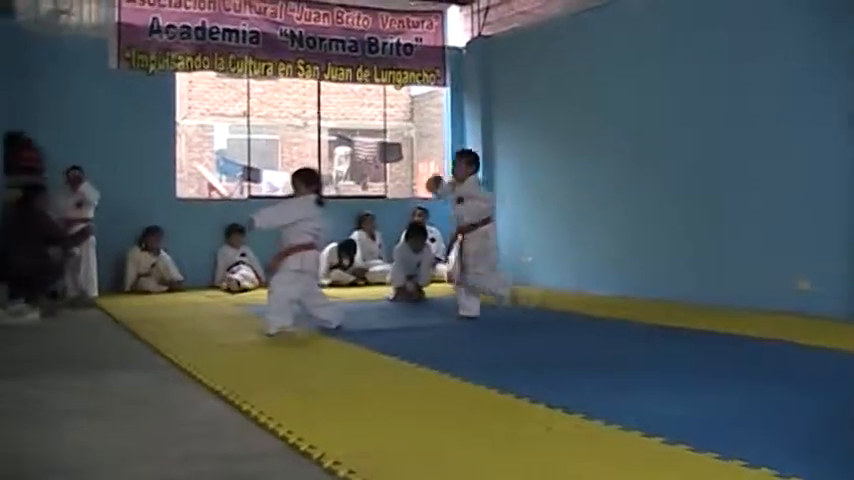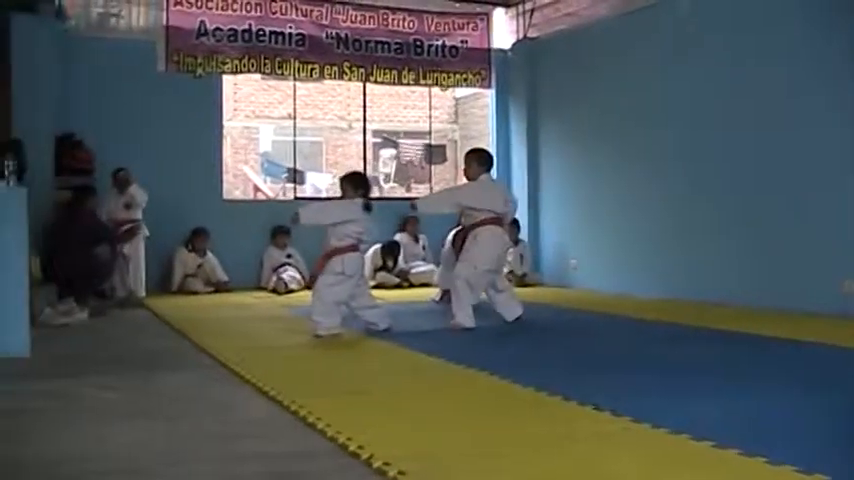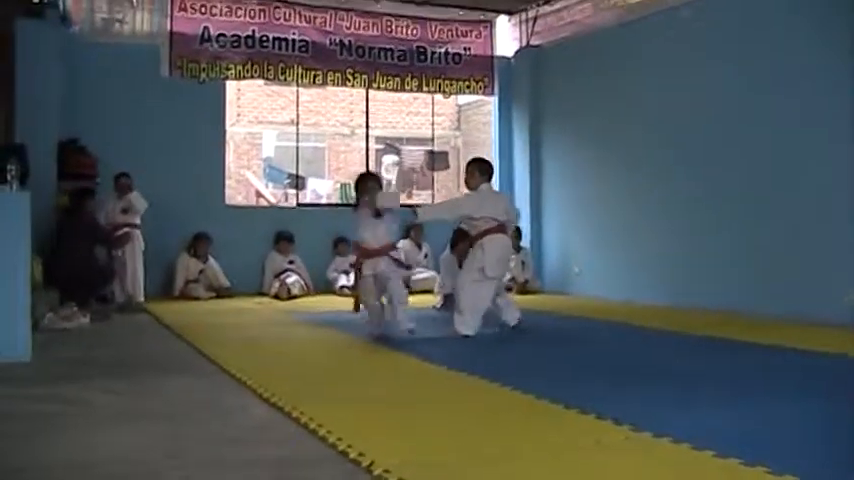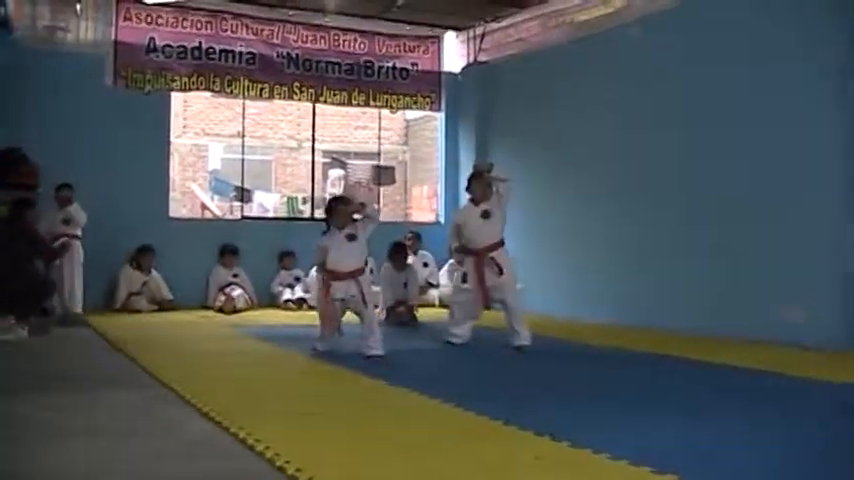
dt=0.7s
person 1, frame 1
left shoulder: (473, 186)
right shoulder: (458, 186)
left elbow: (487, 203)
right elbow: (441, 189)
left wrist: (464, 211)
right wrist: (437, 184)
left hip: (481, 235)
right hip: (468, 237)
left knee: (478, 273)
right knee: (463, 275)
left ankle: (504, 292)
right ankle: (469, 309)
person 1, frame 2
left shoulder: (471, 189)
right shoulder: (497, 188)
left elbow: (447, 198)
right elbow: (510, 206)
left wrist: (419, 204)
left hip: (483, 237)
right hip: (497, 236)
left knee: (461, 276)
right knee: (493, 278)
left ankle: (463, 320)
right ankle: (514, 313)
person 1, frame 3
left shoulder: (474, 199)
right shoulder: (500, 197)
left elbow: (448, 209)
right elbow: (513, 216)
left wrist: (419, 213)
left hip: (488, 246)
right hip: (501, 244)
left knee: (467, 284)
right knee: (492, 285)
left ankle: (465, 328)
right ankle: (512, 317)
person 1, frame 4
left shoulder: (497, 203)
right shoulder: (462, 215)
left elbow: (503, 182)
right elbow: (455, 238)
left wrist: (488, 171)
right wrist: (458, 249)
left hip: (497, 260)
right hip: (474, 263)
left knee: (510, 300)
right knee: (461, 300)
left ankle: (520, 339)
right ankle: (457, 336)
person 2, frame 1
left shoulder: (304, 205)
right shoulder: (312, 206)
left elbow: (279, 214)
left wrist: (256, 220)
left hip: (299, 258)
right hip: (305, 257)
left knee: (281, 288)
right knee: (309, 293)
left ankle: (279, 325)
right ankle: (332, 319)
person 2, frame 2
left shoulder: (348, 208)
right shoulder: (361, 211)
left elbow: (322, 210)
right elbow: (364, 236)
left wrist: (301, 214)
left hip: (342, 260)
right hip: (352, 258)
left knee: (324, 291)
right knee: (359, 294)
left ankle: (327, 327)
right ankle: (380, 321)
person 2, frame 3
right shoulder: (360, 213)
right wrist: (358, 248)
left hip: (387, 258)
right hip: (368, 261)
left knee: (396, 293)
right knee: (369, 298)
left ankle: (404, 324)
right ankle: (378, 328)
person 2, frame 4
left shoulder: (360, 229)
right shoulder: (327, 239)
left elbow: (373, 218)
right elbow: (320, 262)
left wrist: (360, 208)
right wrist: (323, 275)
left hip: (357, 283)
right hip: (334, 284)
left knee: (368, 315)
right knee: (329, 317)
left ankle: (373, 349)
right ankle: (323, 344)
person 3, frame 1
left shoulder: (13, 214)
right shoulder: (39, 217)
right elbow: (65, 241)
right wrist: (84, 234)
right hip: (26, 268)
right knee: (56, 268)
left ankle: (17, 301)
right ankle: (32, 306)
person 3, frame 2
left shoulder: (64, 214)
right shoulder: (87, 216)
right elbow: (113, 239)
right wrist: (131, 232)
left hip: (54, 269)
right hip: (76, 269)
right knee: (105, 267)
left ankle: (66, 299)
right ankle: (81, 304)
person 3, frame 3
left shoulder: (65, 217)
right shoulder: (86, 219)
right elbow: (110, 242)
right wrist: (124, 237)
right hip: (77, 272)
right knee: (107, 272)
left ankle: (68, 303)
right ankle: (82, 308)
person 3, frame 4
right shoulder: (26, 229)
right elbow: (49, 255)
right wrist: (63, 248)
right hip: (15, 283)
right knee: (47, 286)
right ankle: (20, 321)
person 4, frame 1
left shoulder: (87, 192)
right shoulder: (62, 195)
left elbow: (94, 198)
right elbow: (58, 214)
left wrist: (82, 184)
right wrist: (65, 222)
right hip: (68, 233)
left knee: (87, 264)
right knee: (70, 265)
left ankle: (89, 293)
right ankle: (72, 293)
person 4, frame 2
left shoulder: (135, 194)
right shoulder: (111, 198)
left elbow: (143, 200)
right elbow: (106, 217)
left wrist: (131, 185)
right wrist: (113, 225)
left knee: (135, 264)
right knee: (119, 265)
left ankle: (137, 293)
right ankle: (121, 293)
person 4, frame 3
left shoulder: (134, 199)
right shoulder: (111, 203)
left elbow: (142, 207)
right elbow: (105, 221)
left wrist: (131, 192)
right wrist: (112, 229)
left hip: (131, 237)
left knee: (134, 268)
right knee: (118, 269)
left ankle: (136, 297)
right ankle: (120, 298)
person 4, frame 4
left shoulder: (75, 211)
right shoulder: (51, 215)
left elbow: (82, 221)
right elbow: (46, 233)
left wrist: (71, 205)
right wrist: (53, 238)
left hip: (72, 248)
left knee: (73, 280)
right knee: (57, 281)
left ankle: (74, 310)
right ankle: (60, 311)
